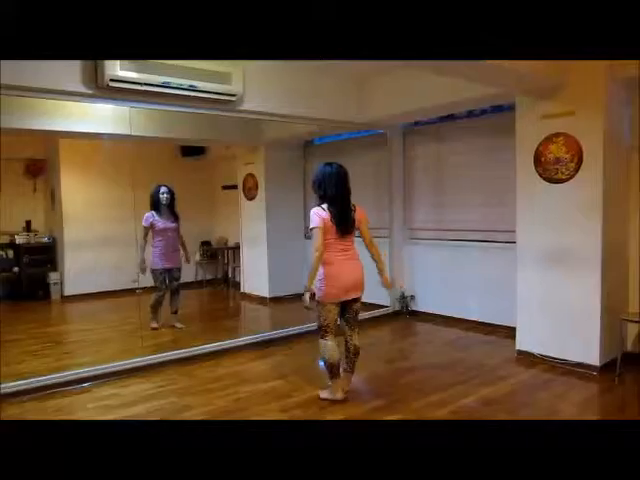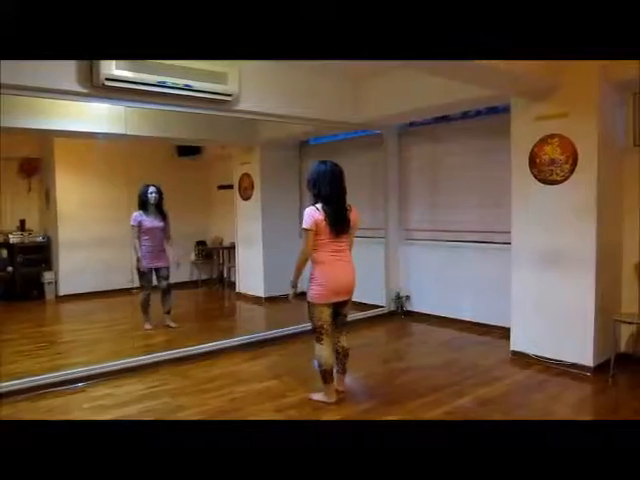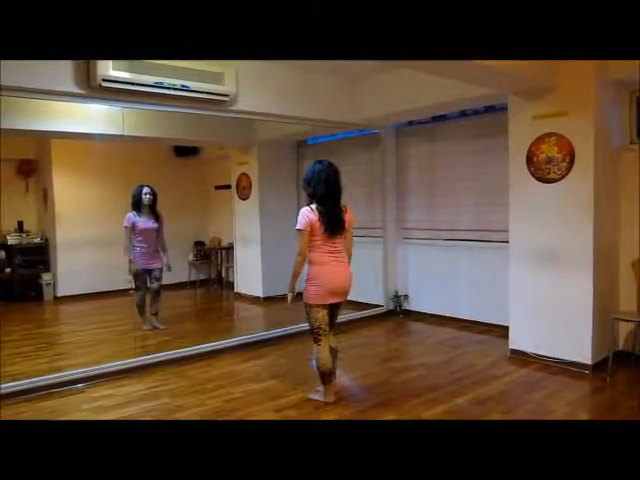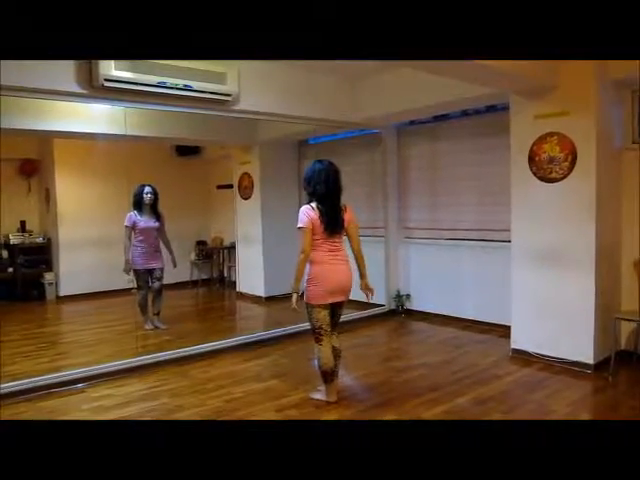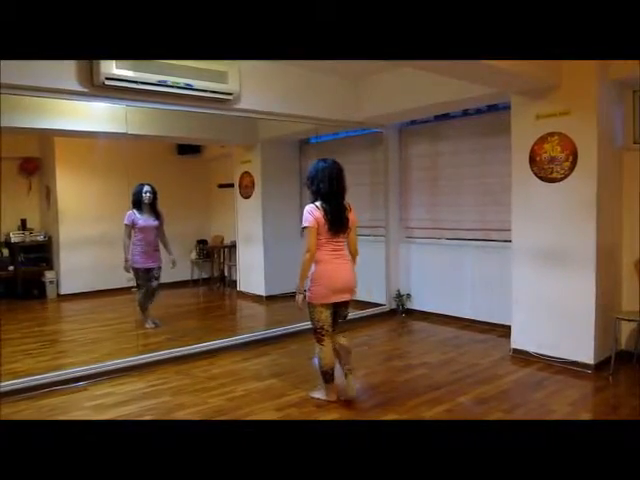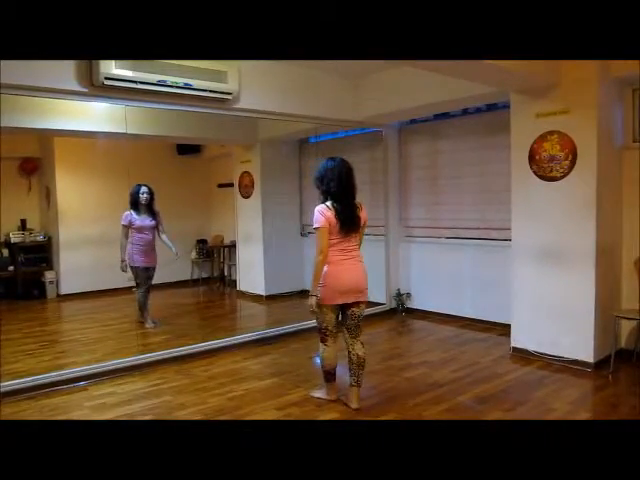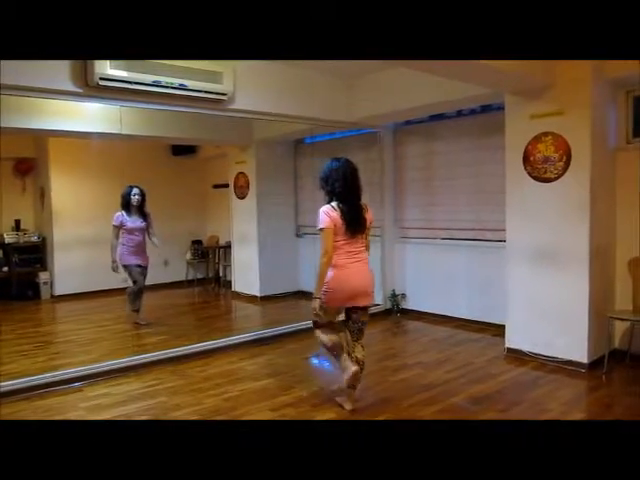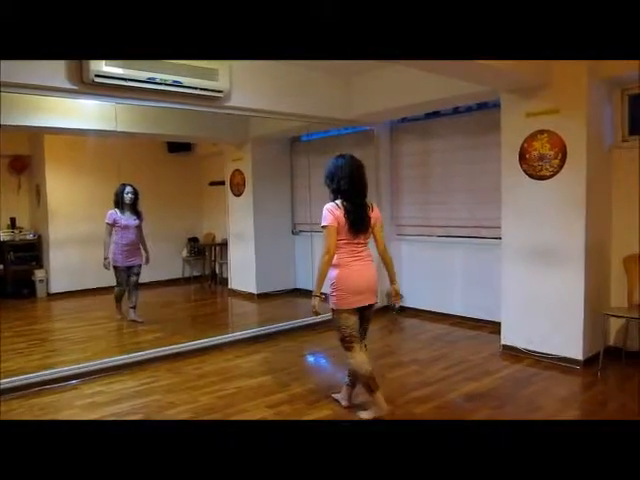
dt=0.3s
person 1, frame 1
left shoulder: (319, 213)
right shoulder: (355, 211)
left elbow: (318, 251)
right elbow: (370, 244)
left wrist: (309, 286)
right wrist: (382, 272)
left hip: (332, 278)
right hip: (355, 275)
left knee: (326, 334)
right knee: (352, 331)
left ankle: (335, 388)
right ankle: (346, 382)
person 1, frame 2
left shoulder: (313, 213)
right shoulder: (350, 212)
left elbow: (306, 253)
right elbow: (348, 246)
left wrist: (294, 282)
left hip: (324, 279)
right hip: (347, 276)
left knee: (322, 337)
right knee: (339, 332)
left ankle: (329, 392)
right ankle: (340, 382)
person 1, frame 3
left shoulder: (307, 213)
right shoulder: (346, 212)
left elbow: (301, 255)
right elbow: (348, 250)
left wrist: (291, 287)
left hip: (319, 280)
right hip: (342, 277)
left knee: (320, 338)
right knee: (328, 333)
left ankle: (328, 392)
right ankle: (330, 385)
person 1, frame 4
left shoulder: (308, 211)
right shoulder: (345, 211)
left elbow: (304, 253)
right elbow: (357, 248)
left wrist: (296, 288)
right wrist: (364, 278)
left hip: (320, 279)
right hip: (343, 276)
left knee: (321, 338)
right knee: (332, 333)
left ankle: (329, 392)
right ankle: (331, 384)
person 1, frame 5
left shoulder: (312, 210)
right shoulder: (348, 210)
left elbow: (310, 252)
right elbow: (354, 250)
left wrist: (300, 287)
left hip: (323, 279)
right hip: (346, 277)
left knee: (323, 337)
right knee: (335, 332)
left ankle: (329, 390)
right ankle: (349, 381)
person 1, frame 6
left shoulder: (323, 211)
right shoulder: (359, 210)
left elbow: (322, 253)
left wrist: (313, 291)
left hip: (333, 279)
right hip: (357, 277)
left knee: (328, 338)
right knee: (355, 338)
left ankle: (330, 390)
right ankle: (354, 395)
person 1, frame 7
left shoulder: (328, 211)
right shoulder: (365, 211)
left elbow: (326, 255)
left wrist: (317, 294)
left hip: (340, 281)
right hip: (364, 280)
left knee: (321, 326)
right knee: (356, 340)
left ankle: (346, 364)
right ankle: (348, 396)
person 1, frame 8
left shoulder: (332, 209)
right shoulder: (371, 209)
left elbow: (329, 253)
right elbow: (383, 249)
left wrist: (317, 292)
right wrist: (393, 282)
left hip: (345, 281)
right hip: (368, 278)
left knee: (351, 345)
right knee: (357, 341)
left ankle: (378, 403)
right ankle: (347, 393)
person 2, frame 1
left shoulder: (174, 215)
right shoulder: (150, 216)
right elbow: (144, 239)
left wrist: (186, 252)
right wrist: (142, 259)
left hip: (174, 257)
right hip: (159, 258)
left knee: (175, 288)
right knee: (161, 290)
left ankle: (174, 319)
right ankle: (153, 318)
person 2, frame 2
left shoulder: (163, 215)
right shoulder: (137, 216)
left elbow: (167, 237)
right elbow: (135, 239)
left wrist: (172, 254)
right wrist: (139, 258)
left hip: (161, 257)
right hip: (145, 257)
left knee: (166, 287)
right knee: (146, 290)
left ankle: (168, 318)
right ankle: (146, 320)
person 2, frame 3
left shoulder: (157, 216)
right shoulder: (131, 217)
left elbow: (161, 239)
right elbow: (128, 241)
left wrist: (166, 257)
right wrist: (131, 261)
left hip: (155, 257)
right hip: (139, 258)
left knee: (156, 288)
right knee: (141, 291)
left ankle: (154, 319)
right ankle: (144, 321)
person 2, frame 4
left shoulder: (158, 216)
right shoulder: (132, 216)
left elbow: (163, 237)
right elbow: (127, 240)
left wrist: (172, 255)
right wrist: (127, 260)
left hip: (156, 257)
right hip: (139, 258)
left knee: (158, 288)
right knee: (143, 290)
left ankle: (156, 319)
right ankle: (146, 320)
person 2, frame 5
left shoulder: (157, 214)
right shoulder: (131, 215)
left elbow: (162, 236)
right elbow: (127, 238)
left wrist: (170, 254)
right wrist: (127, 259)
left hip: (154, 256)
right hip: (139, 256)
left knee: (154, 287)
right knee: (142, 288)
left ankle: (145, 314)
right ankle: (146, 318)
person 2, frame 6
left shoulder: (155, 214)
right shoulder: (129, 215)
left elbow: (162, 234)
right elbow: (124, 238)
left wrist: (172, 248)
right wrist: (123, 259)
left hip: (151, 255)
right hip: (136, 255)
left knee: (147, 286)
right knee: (142, 287)
left ankle: (142, 315)
right ankle: (145, 317)
person 2, frame 7
left shoulder: (145, 216)
right shoulder: (120, 216)
left elbow: (152, 236)
right elbow: (115, 239)
right wrist: (114, 259)
left hip: (142, 255)
right hip: (127, 255)
left knee: (140, 286)
right knee: (139, 283)
left ankle: (136, 315)
right ankle: (130, 302)
person 2, frame 8
left shoulder: (137, 214)
right shoulder: (113, 214)
right elbow: (107, 237)
left wrist: (146, 252)
right wrist: (106, 256)
left hip: (135, 254)
right hip: (120, 254)
left knee: (134, 283)
right knee: (122, 285)
left ankle: (132, 313)
right ankle: (118, 309)
